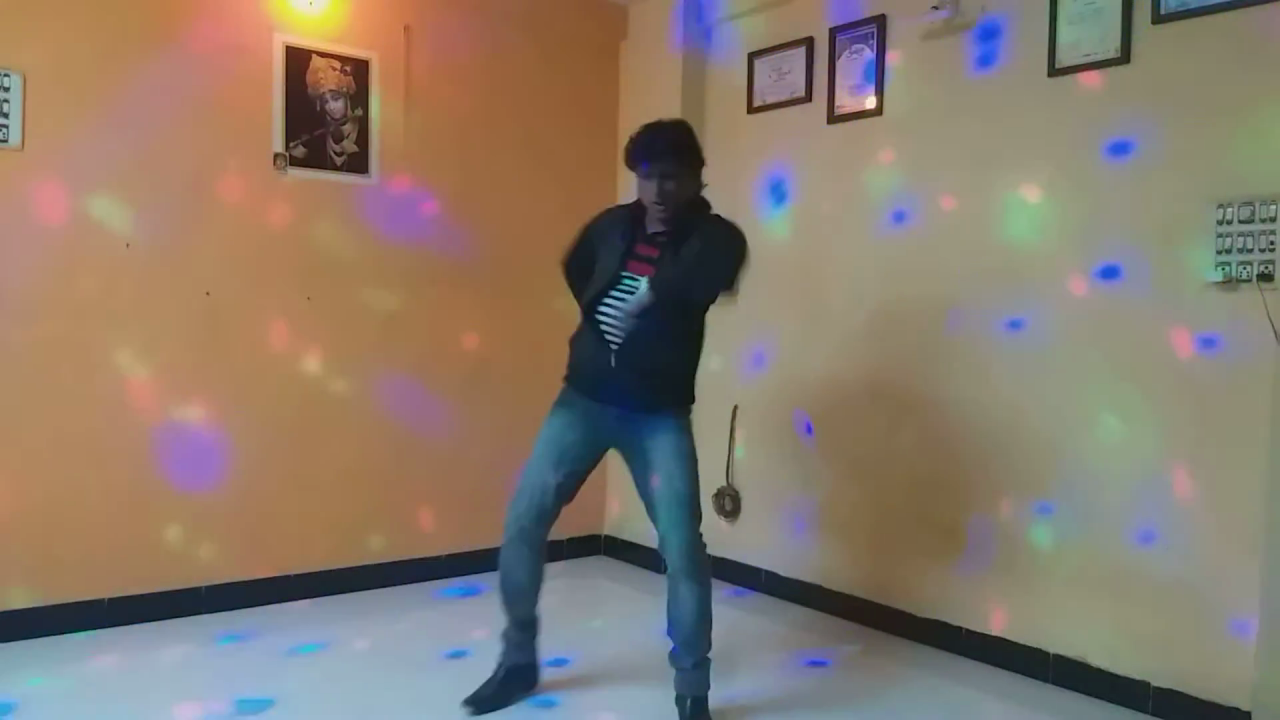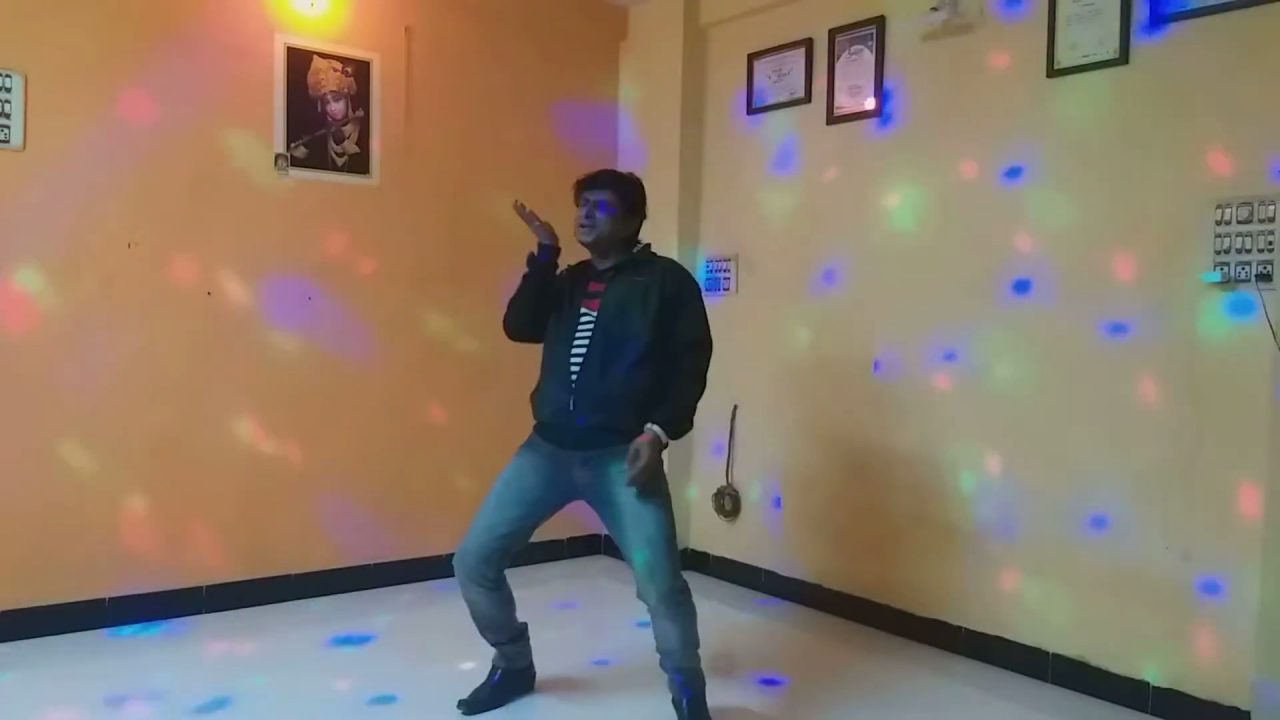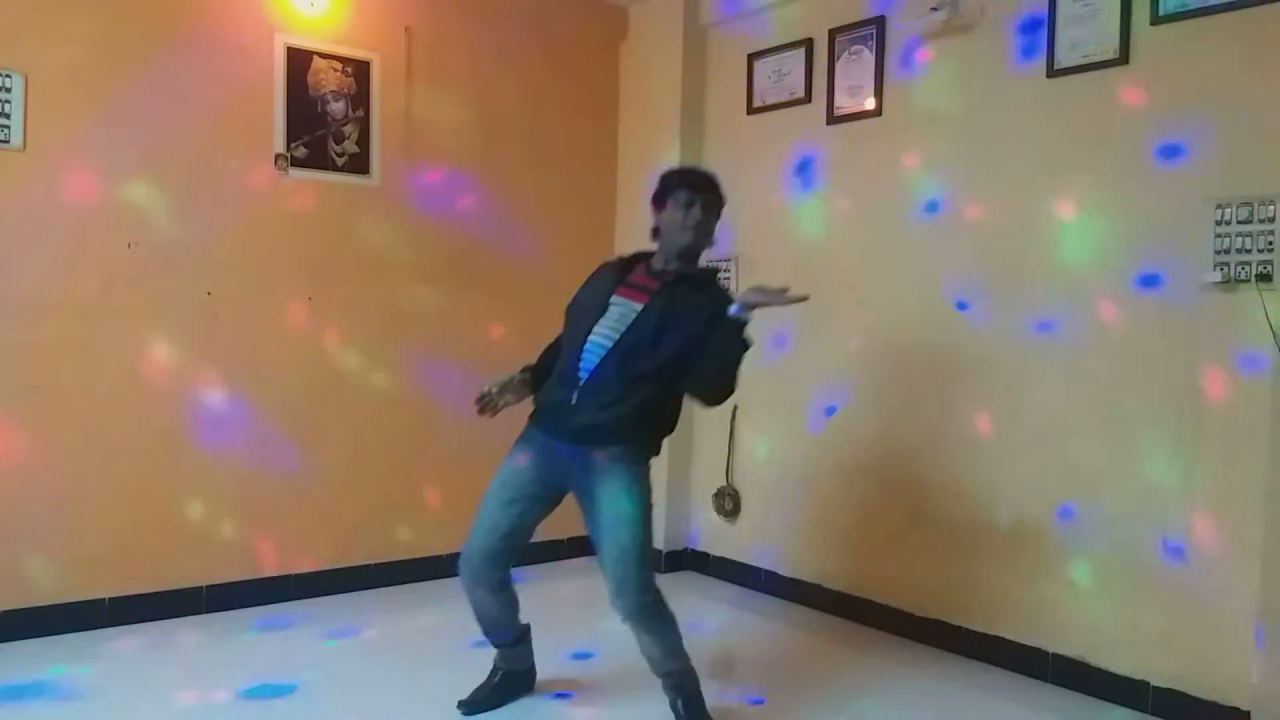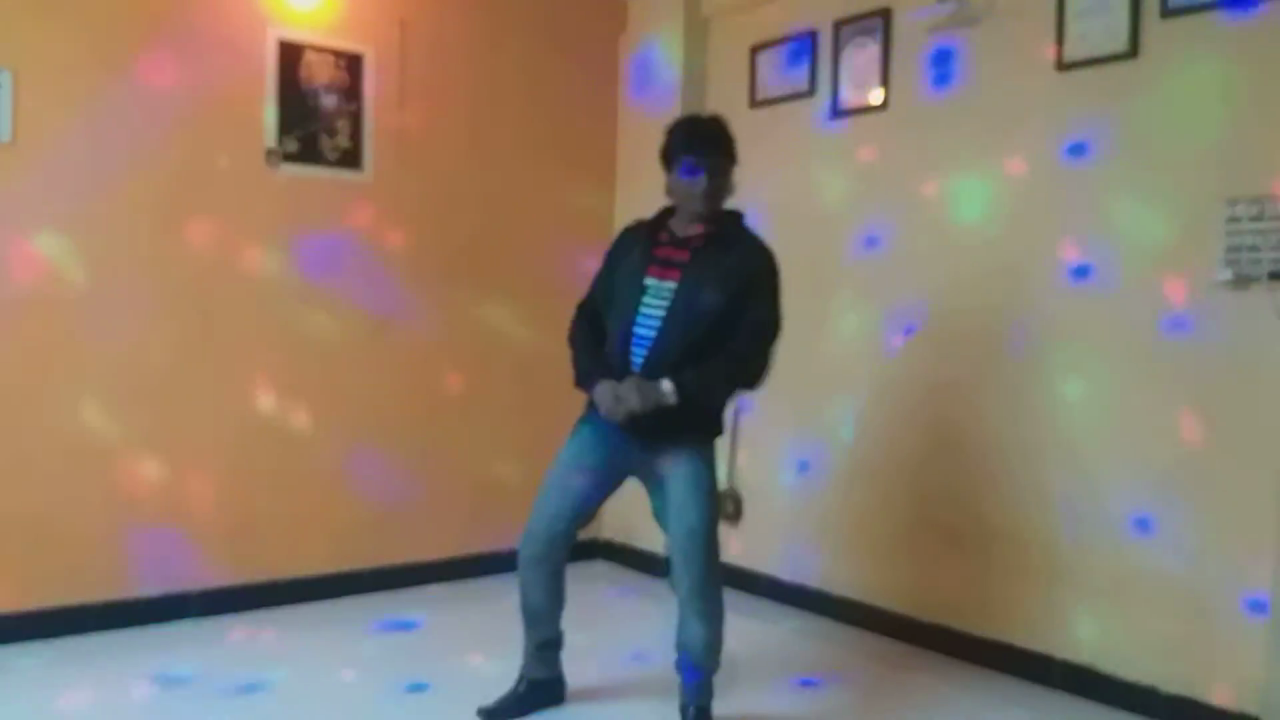
dt=1s
person 1, frame 1
left shoulder: (715, 239)
right shoulder: (612, 226)
left elbow: (711, 280)
right elbow: (576, 267)
left wrist: (651, 295)
left hip: (658, 414)
right hip: (584, 401)
left knee: (683, 550)
right knee: (523, 524)
right ankle: (518, 661)
person 1, frame 2
left shoulder: (666, 281)
right shoulder: (568, 282)
left elbow: (690, 368)
right elbow: (518, 326)
left wrist: (657, 432)
right wrist: (545, 253)
left hip: (622, 454)
right hip: (548, 448)
left knee: (660, 582)
right knee: (473, 561)
right ankle: (514, 665)
person 1, frame 3
left shoulder: (708, 302)
right shoulder: (610, 275)
left elbow: (710, 389)
left wrist: (737, 317)
right wrist: (526, 379)
left hip: (616, 456)
right hip: (543, 437)
left knee: (632, 593)
right knee: (478, 564)
right ankle: (513, 664)
person 1, frame 4
left shoulder: (747, 259)
right shoulder: (633, 243)
left elbow: (750, 360)
right elbow: (589, 321)
left wrist: (665, 392)
right wrist: (596, 383)
left hip: (681, 438)
right hip: (604, 422)
left knee: (695, 577)
right knee: (539, 546)
